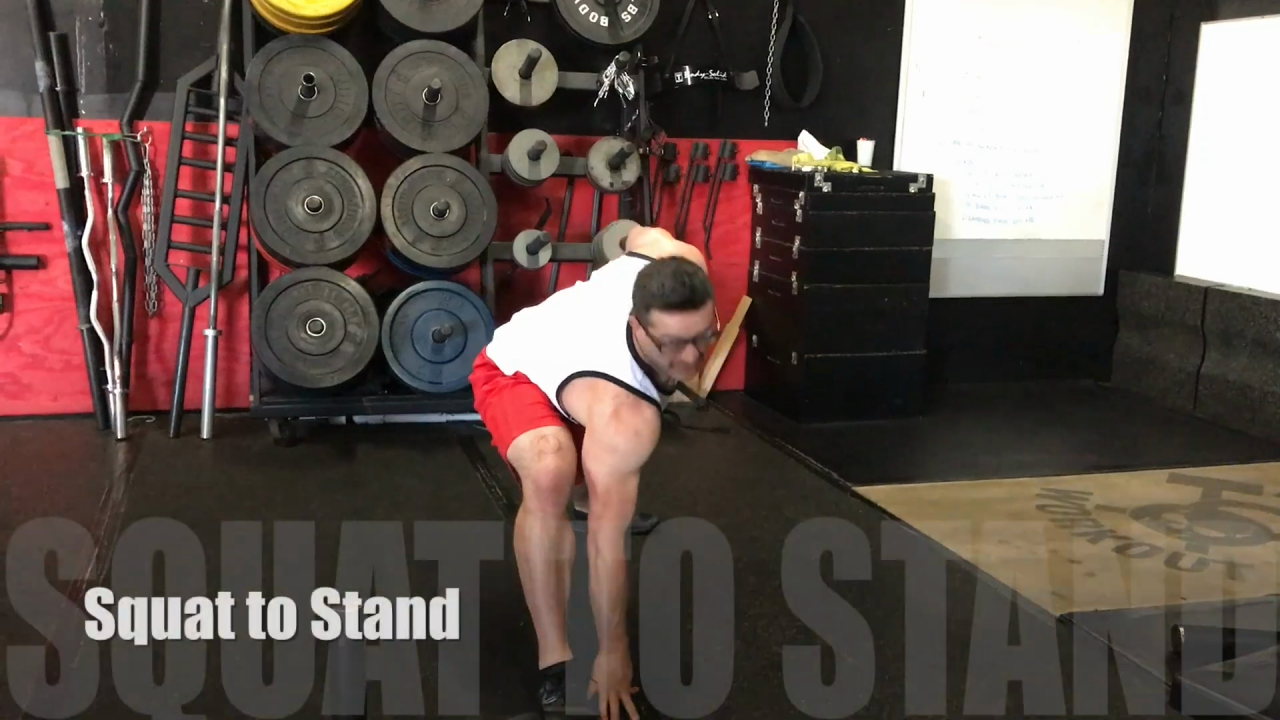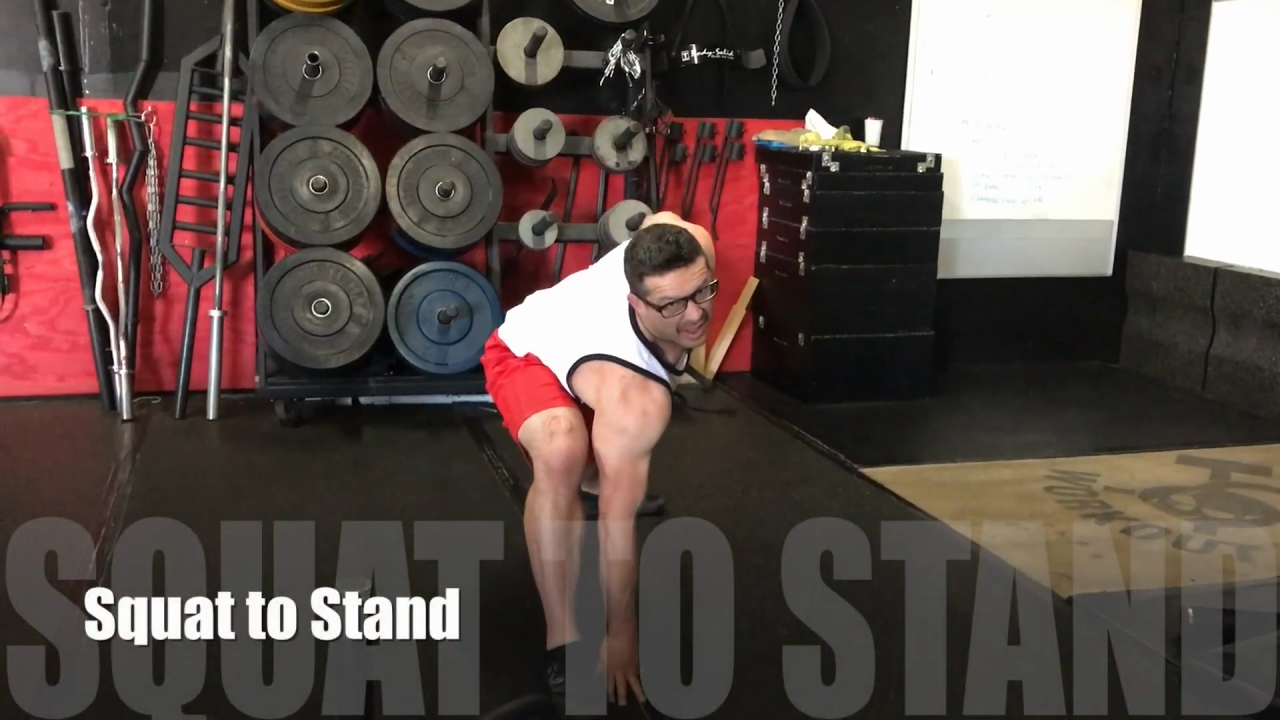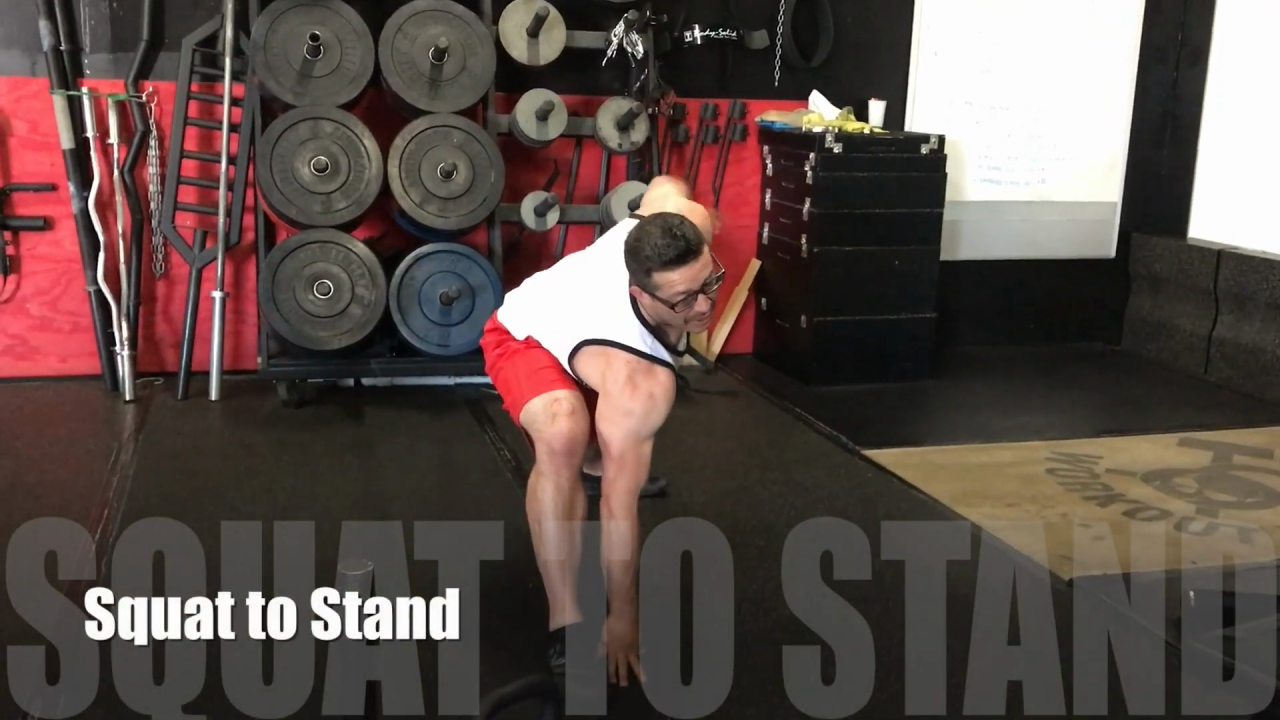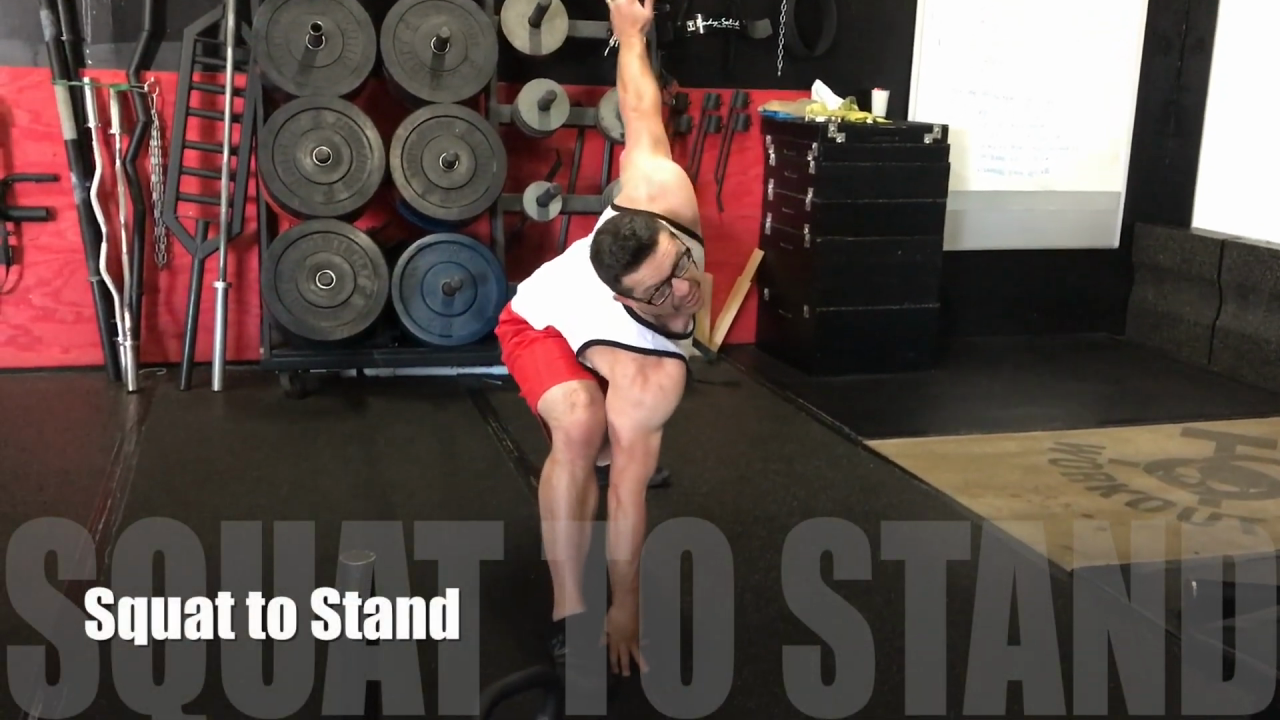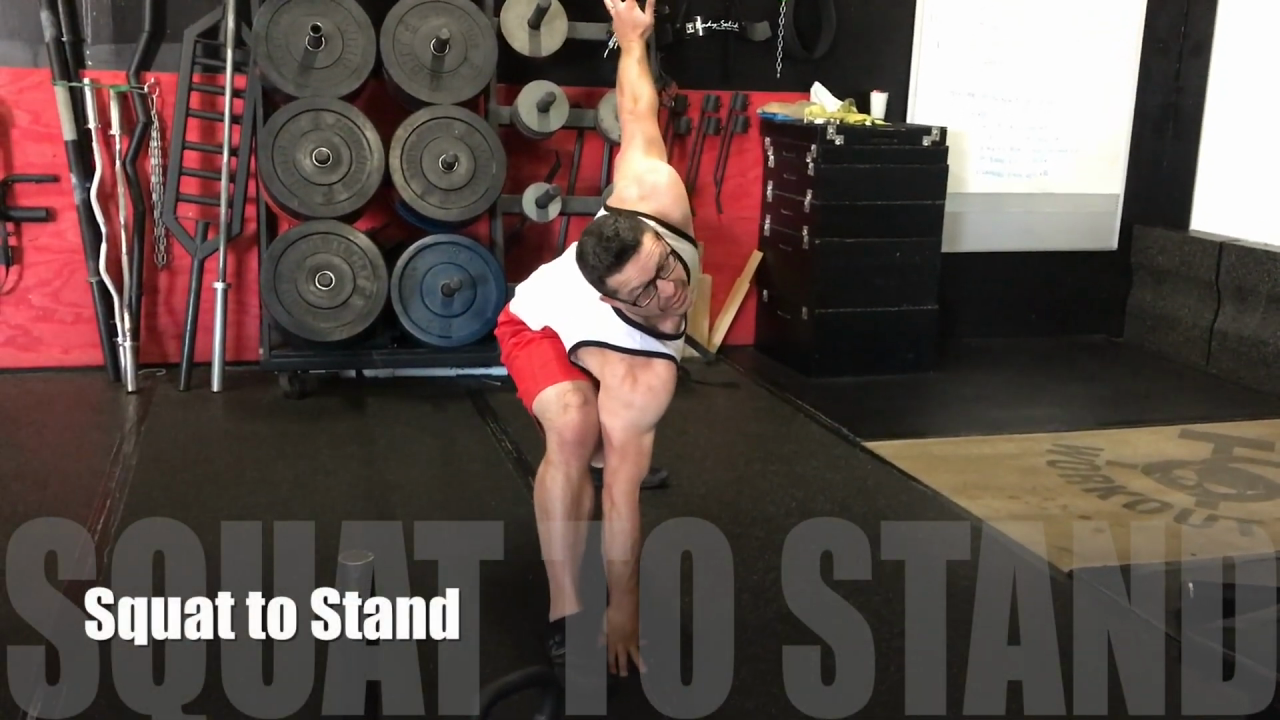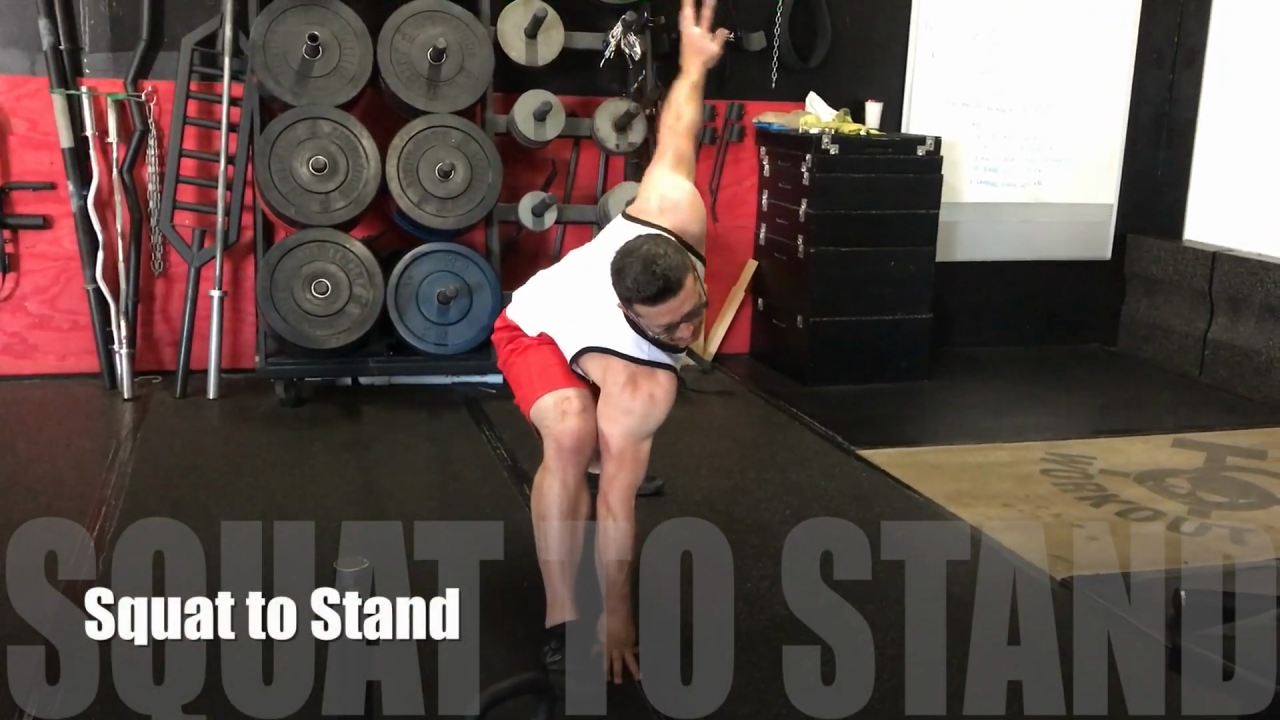
dt=0.5s
person 1, frame 1
left shoulder: (683, 265)
right shoulder: (622, 413)
left elbow: (642, 235)
right elbow: (606, 538)
right wrist: (613, 657)
left hip: (560, 340)
right hip: (514, 371)
right knee: (551, 472)
left ankle: (591, 479)
right ankle: (555, 662)
person 1, frame 2
left shoulder: (688, 247)
right shoulder: (632, 393)
left elbow: (659, 217)
right elbow: (617, 519)
right wrist: (622, 639)
left hip: (571, 323)
right hip: (526, 352)
right knee: (561, 453)
left ankle: (596, 464)
right ankle: (563, 644)
person 1, frame 3
left shoulder: (685, 224)
right shoulder: (638, 382)
left elbow: (665, 185)
right elbow: (619, 505)
right wrist: (623, 621)
left hip: (572, 305)
right hip: (525, 334)
right knee: (564, 435)
left ankle: (594, 450)
right ankle: (566, 622)
person 1, frame 4
left shoulder: (662, 197)
right shoulder: (651, 373)
left elbow: (641, 115)
right elbow: (627, 492)
right wrist: (626, 613)
left hip: (572, 292)
right hip: (539, 324)
left knee: (627, 437)
right knee: (581, 428)
right ankle: (570, 613)
person 1, frame 5
left shoulder: (654, 196)
right shoulder: (641, 372)
left elbow: (637, 115)
right elbow: (620, 491)
right wrist: (624, 613)
left hip: (560, 289)
right hip: (539, 324)
left knee: (623, 436)
right knee: (575, 431)
left ankle: (610, 436)
right ankle: (567, 613)
person 1, frame 6
left shoulder: (671, 223)
right shoulder: (640, 380)
left elbow: (676, 140)
right elbow: (616, 502)
left wrist: (692, 62)
right wrist: (617, 619)
left hip: (570, 300)
right hip: (528, 331)
right knee: (570, 439)
right ankle: (562, 620)
